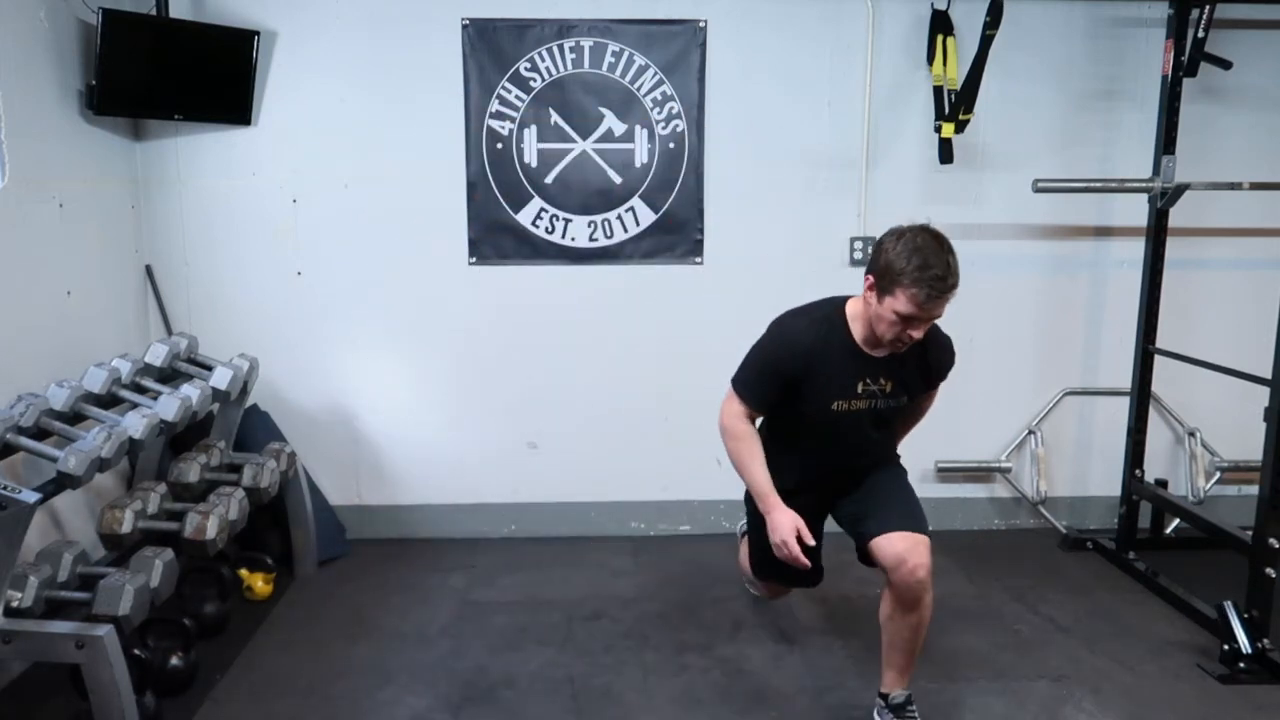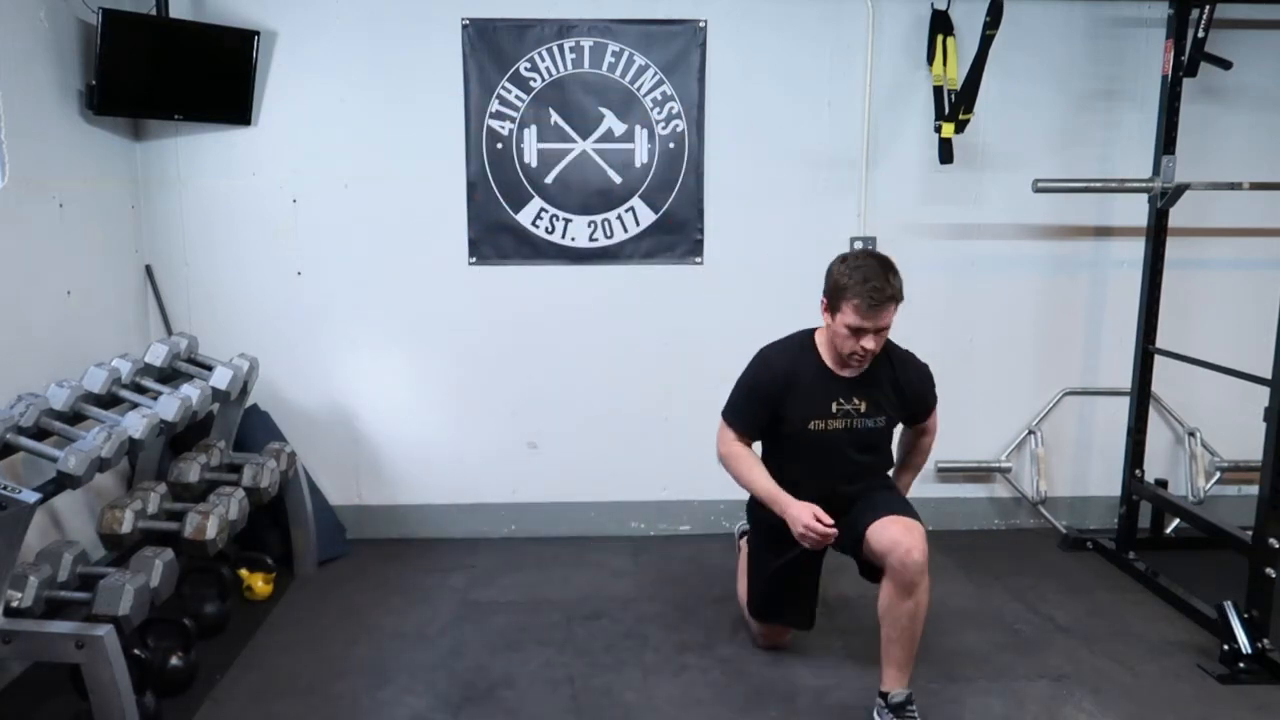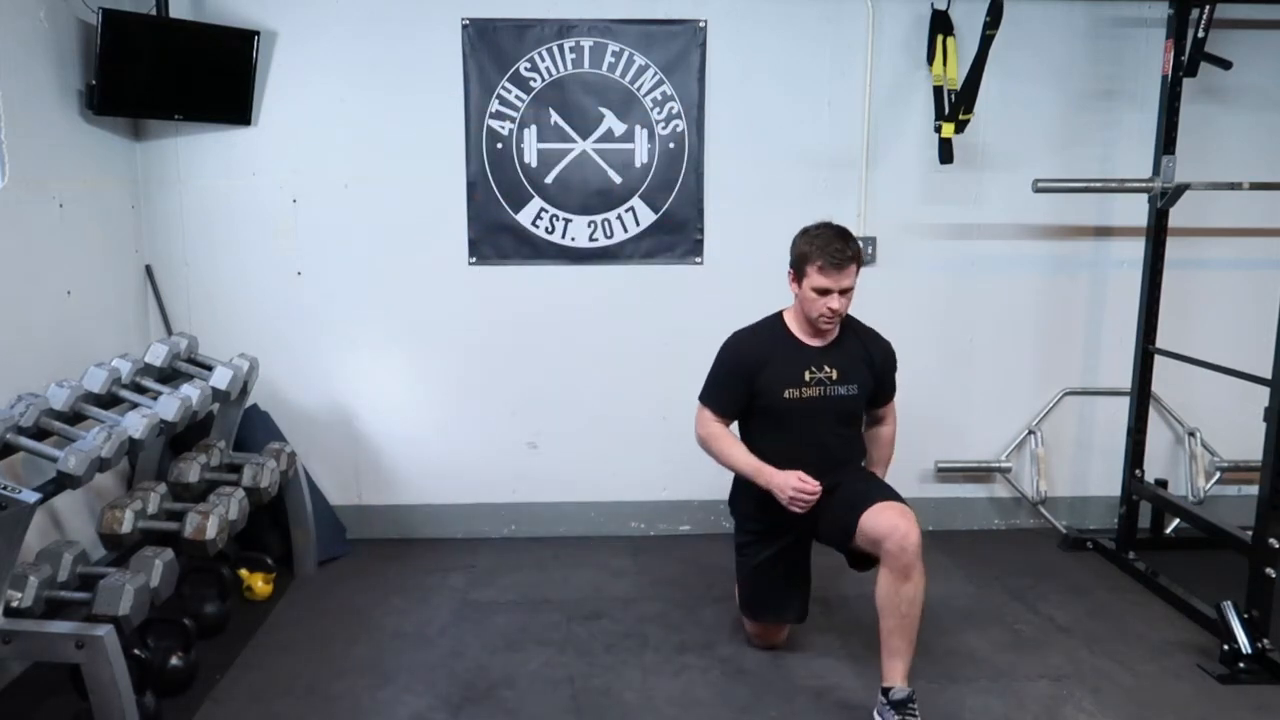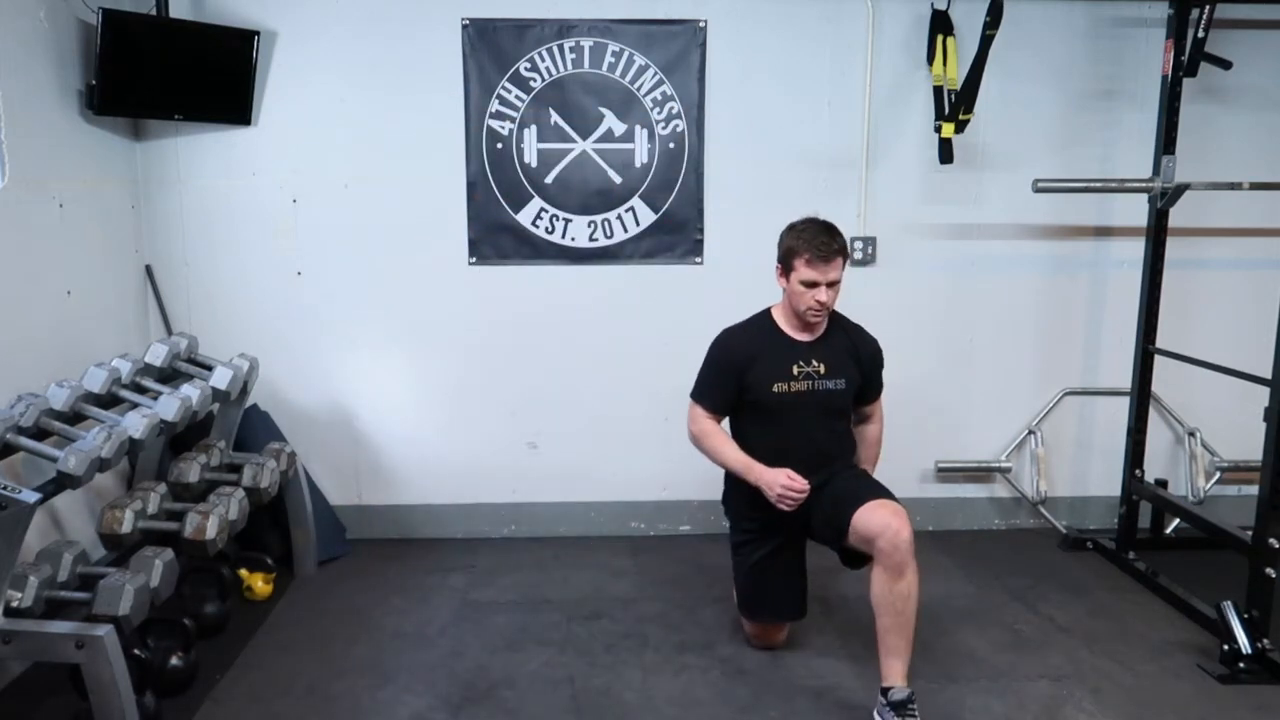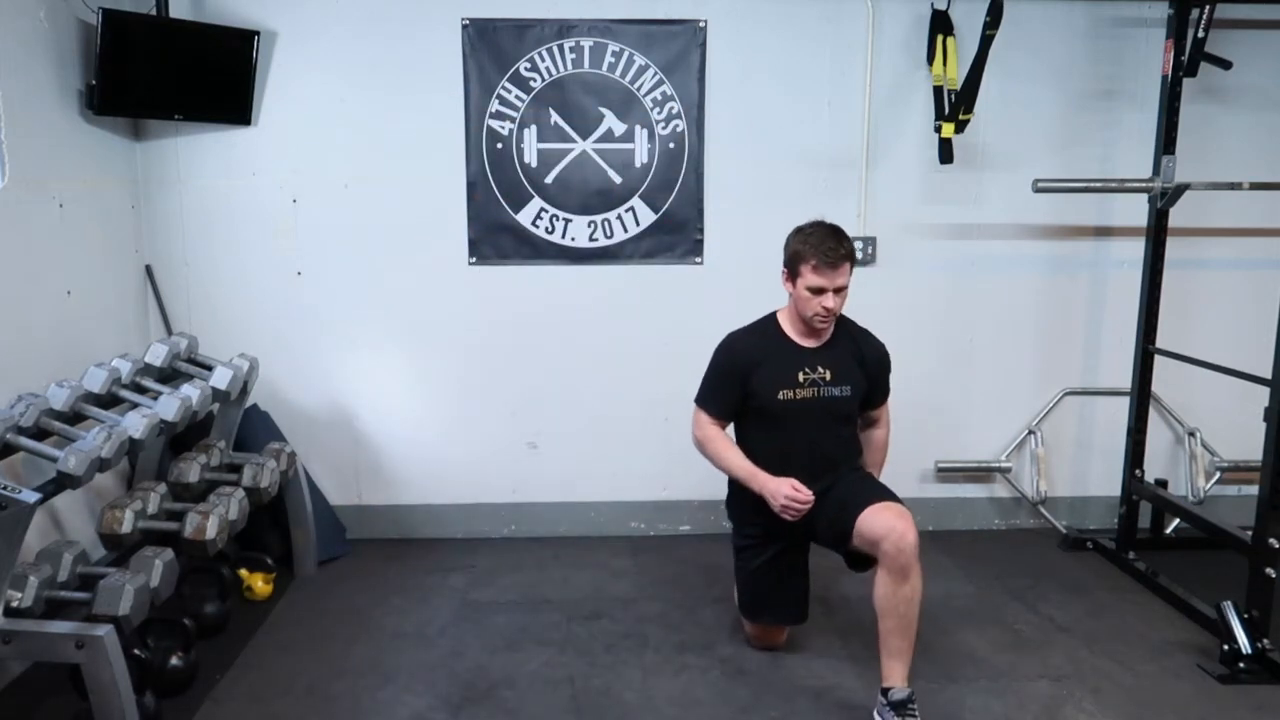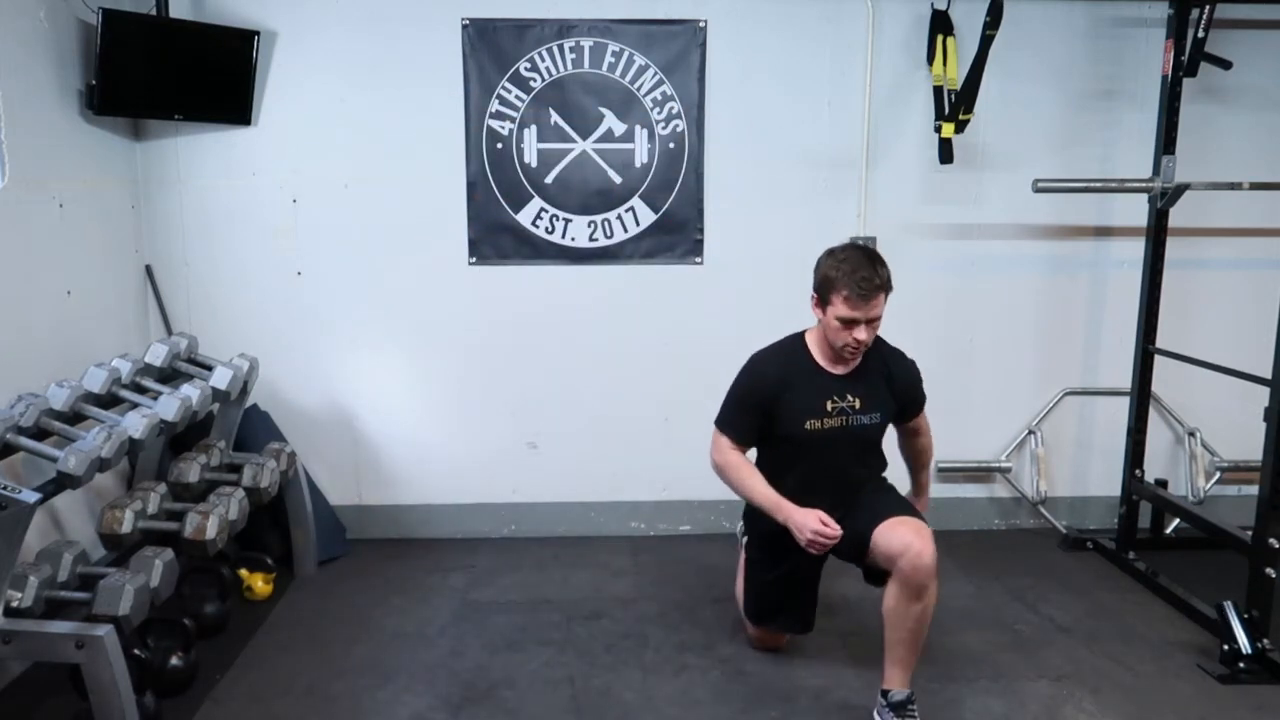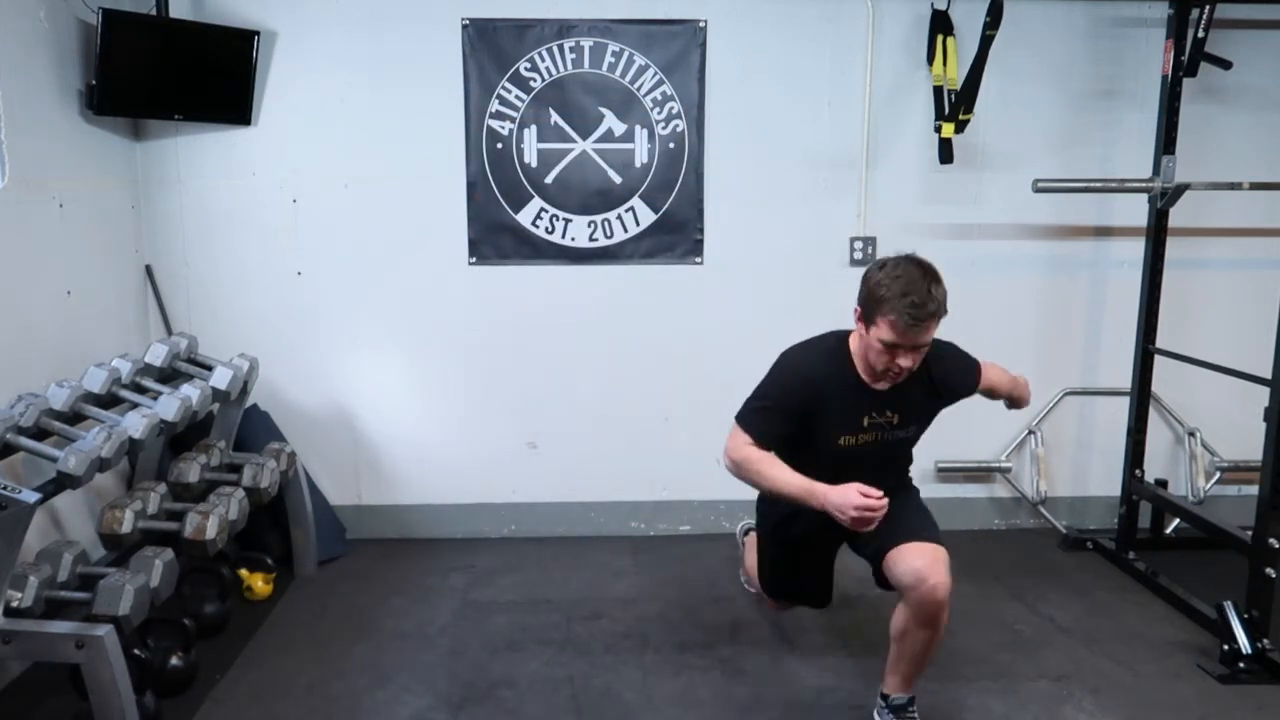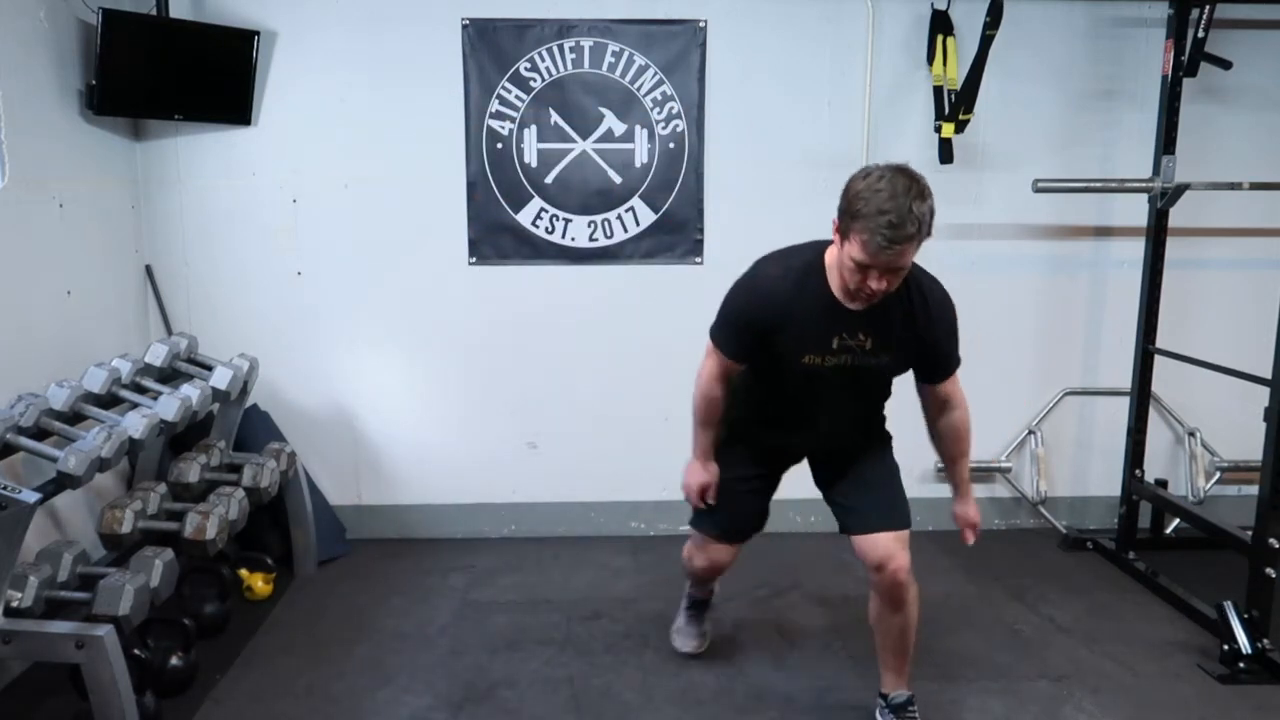
dt=0.3s
person 1, frame 1
left shoulder: (934, 350)
right shoulder: (797, 337)
right elbow: (735, 416)
right wrist: (772, 509)
left hip: (869, 472)
right hip: (788, 479)
left knee: (912, 566)
right knee: (771, 583)
right ankle: (752, 533)
person 1, frame 2
left shoulder: (908, 373)
right shoulder: (776, 367)
left elbow: (921, 434)
right elbow: (731, 445)
left wrist: (896, 497)
right wrist: (787, 507)
left hip: (864, 497)
right hip: (789, 508)
left knee: (909, 550)
right knee: (769, 634)
right ankle: (752, 540)
person 1, frame 3
left shoulder: (872, 349)
right shoulder: (748, 348)
left elbow: (882, 422)
right elbow: (709, 428)
left wrist: (870, 490)
right wrist: (772, 479)
left hip: (842, 484)
right hip: (768, 496)
left knee: (903, 535)
right knee: (765, 635)
right ankle: (754, 567)
person 1, frame 4
left shoulder: (858, 344)
right shoulder: (737, 344)
right elbow: (700, 424)
left wrist: (859, 492)
right wrist: (762, 475)
left hip: (833, 480)
right hip: (761, 497)
left knee: (894, 533)
right knee: (765, 635)
right ankle: (755, 572)
person 1, frame 5
left shoulder: (865, 349)
right shoulder: (743, 349)
right elbow: (705, 429)
left wrist: (865, 496)
right wrist: (766, 485)
left hip: (839, 485)
right hip: (766, 501)
left knee: (900, 536)
right knee: (766, 637)
right ankle: (754, 572)
person 1, frame 6
left shoulder: (895, 368)
right shoulder: (770, 370)
left elbow: (914, 430)
right elbow: (724, 454)
left wrist: (919, 494)
right wrist: (789, 516)
left hip: (860, 498)
right hip: (782, 511)
left knee: (917, 553)
right knee: (768, 637)
right ankle: (747, 551)
person 1, frame 7
left shoulder: (942, 368)
right shoulder: (805, 370)
left elbow: (995, 380)
right elbow: (739, 452)
left wrist: (1018, 390)
right wrist: (826, 496)
left hip: (885, 494)
right hip: (803, 500)
left knee: (931, 585)
right knee: (781, 596)
right ankle: (755, 540)
person 1, frame 8
left shoulder: (929, 307)
right shoulder: (775, 285)
left elbow: (943, 400)
right elbow: (717, 372)
left wrist: (963, 492)
right wrist: (703, 457)
left hip: (858, 438)
right hip: (769, 426)
left knee: (890, 565)
right knee: (710, 557)
right ankle: (699, 594)
